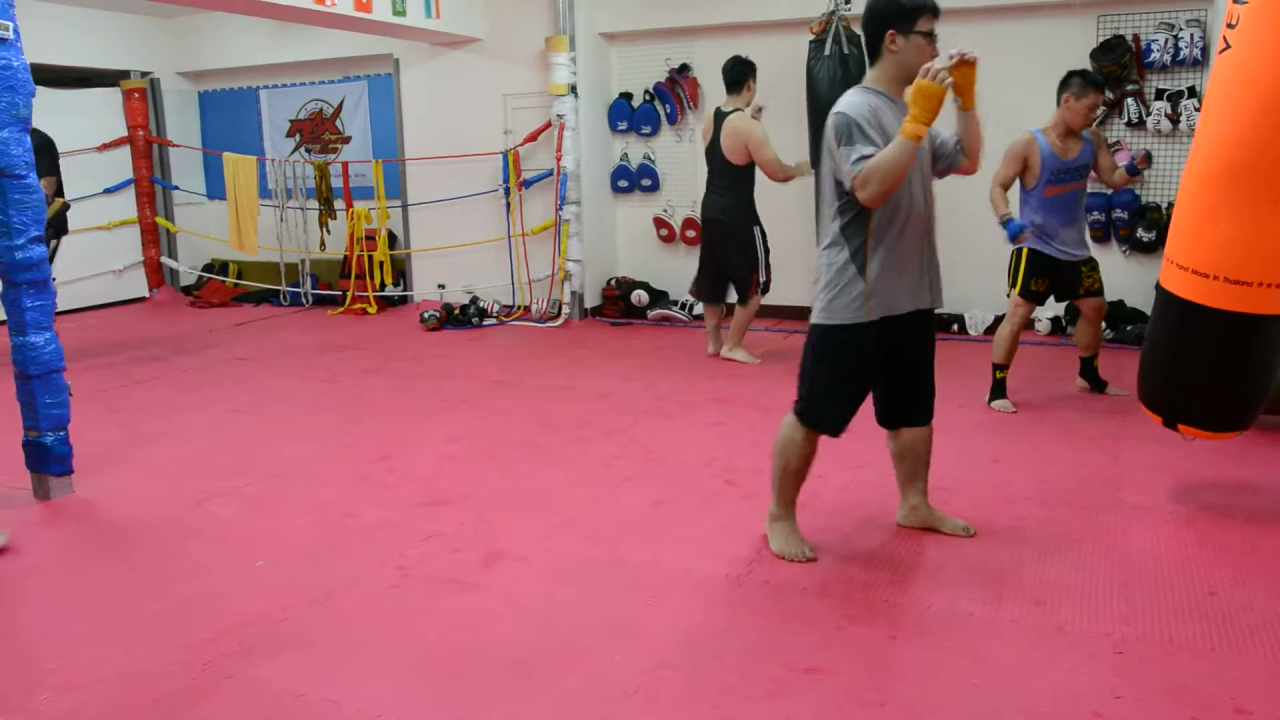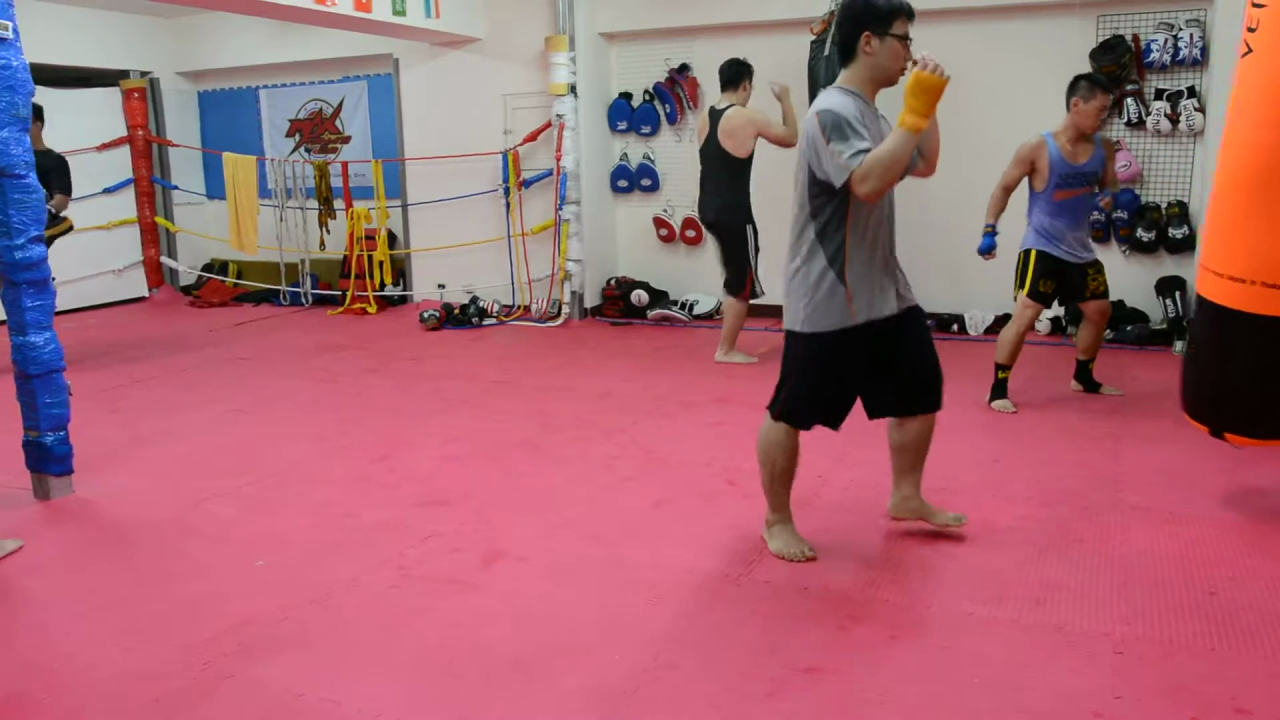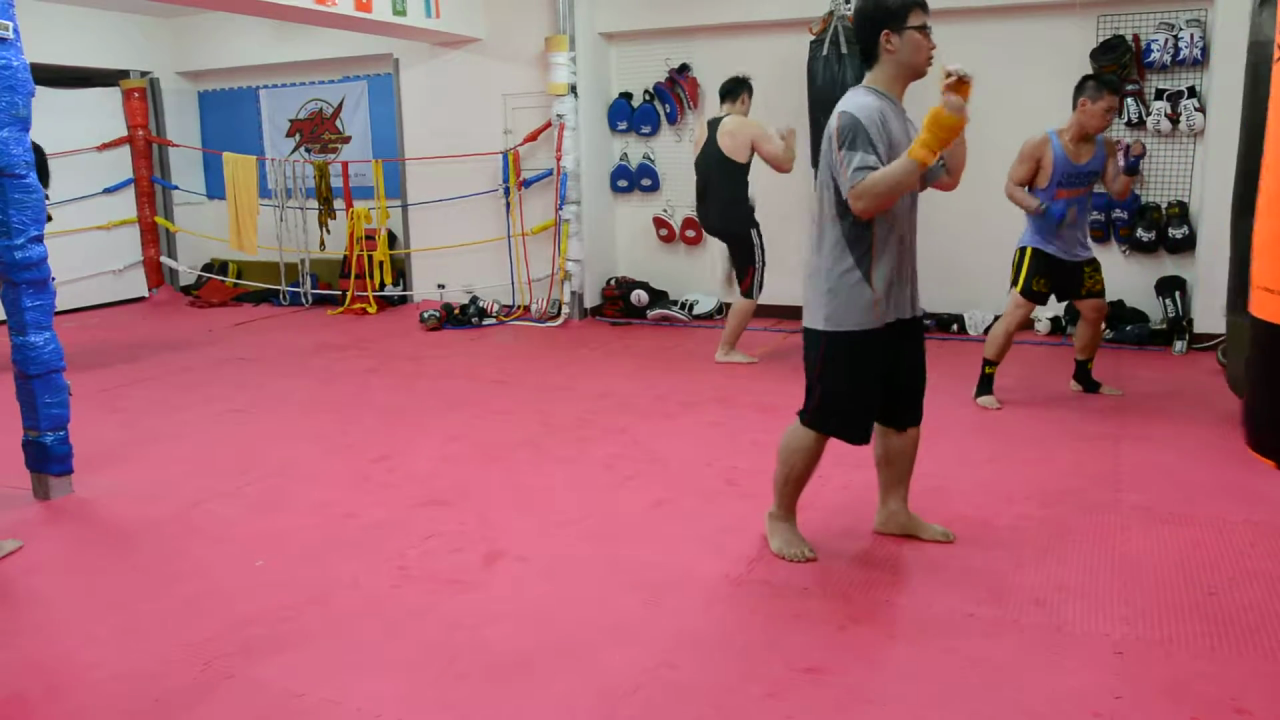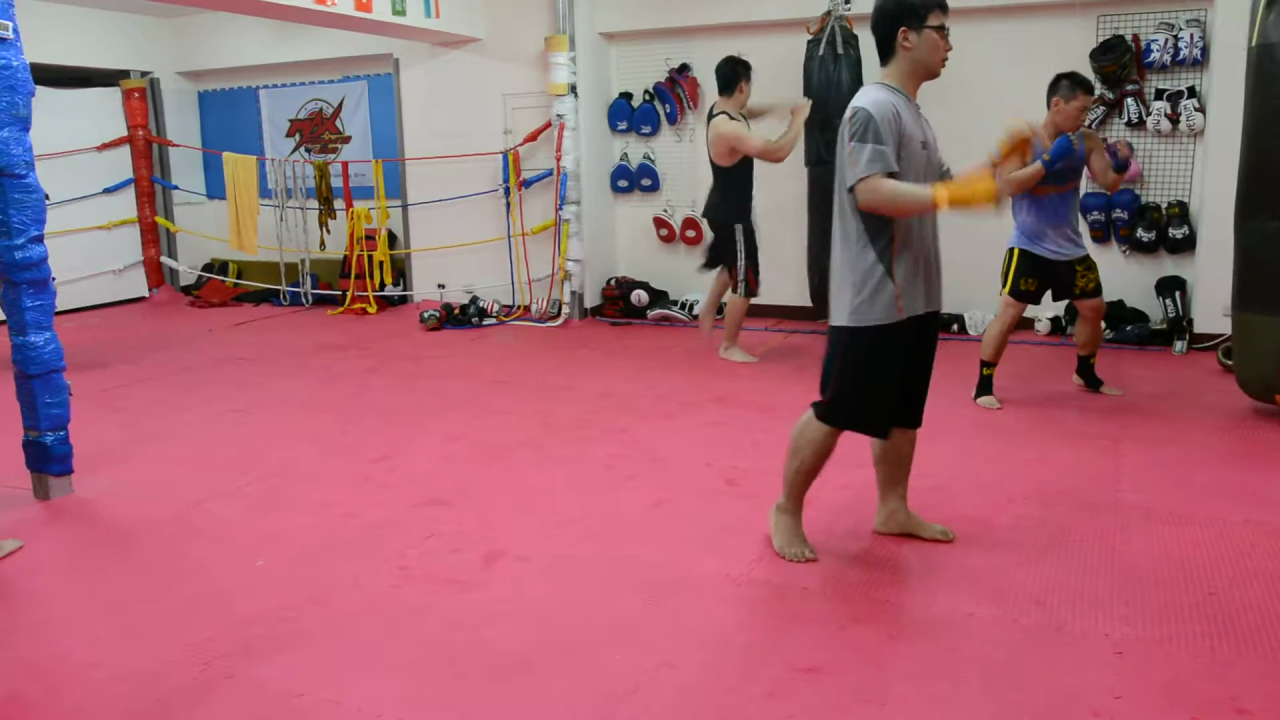
dt=0.3s
person 1, frame 1
left shoulder: (911, 112)
right shoulder: (853, 112)
left elbow: (966, 161)
right elbow: (871, 189)
left wrist: (965, 96)
right wrist: (919, 120)
left hip: (909, 295)
right hip: (853, 300)
left knee: (913, 409)
right knee: (814, 413)
left ankle: (915, 504)
right ankle: (780, 518)
person 1, frame 2
left shoulder: (871, 114)
right shoulder: (832, 112)
left elbow: (923, 165)
right elbow: (868, 183)
left wrist: (929, 107)
right wrist: (915, 113)
left hip: (884, 292)
right hip: (827, 301)
left knee: (920, 393)
right knee: (791, 411)
left ankle: (907, 498)
right ankle: (778, 520)
person 1, frame 3
left shoulder: (898, 115)
right shoulder: (857, 115)
left elbow: (947, 178)
right elbow: (864, 199)
left wrist: (955, 120)
right wrist: (926, 142)
left hip: (897, 301)
right hip: (848, 304)
left knee: (904, 412)
right knee: (821, 417)
left ankle: (894, 511)
right ankle: (781, 517)
person 1, frame 4
left shoulder: (911, 112)
right shoulder: (872, 109)
left elbow: (938, 187)
right elbow: (871, 194)
left wrist: (994, 167)
right wrist: (955, 194)
left hip: (915, 296)
right hip: (872, 298)
left knee: (902, 412)
right knee: (839, 409)
left ankle: (893, 511)
right ankle: (787, 509)
person 2, frame 1
left shoulder: (1093, 141)
right shoulder: (1028, 145)
left elbow: (1112, 179)
right elbow: (997, 187)
left wrist: (1134, 168)
right wrist: (1008, 220)
left hip: (1076, 248)
right hip: (1036, 247)
left knee: (1095, 308)
right knee: (1018, 314)
left ankle: (1089, 375)
right ankle: (997, 389)
person 2, frame 2
left shoulder: (1104, 148)
right shoulder: (1036, 148)
left elbow: (1109, 188)
right elbow: (1004, 188)
left wrist: (1108, 199)
right wrist: (990, 231)
left hip: (1080, 251)
right hip: (1041, 248)
left knee: (1099, 311)
right knee: (1024, 317)
left ankle: (1083, 377)
right ankle: (998, 390)
person 2, frame 3
left shoulder: (1105, 148)
right shoulder: (1040, 145)
left elbow: (1118, 193)
right elbow: (1013, 187)
left wrist: (1132, 167)
right wrist: (1044, 211)
left hip: (1077, 249)
right hip: (1039, 246)
left knee: (1095, 311)
right knee: (1017, 313)
left ankle: (1083, 377)
right ankle: (984, 385)
person 2, frame 4
left shoulder: (1087, 141)
left elbow: (1108, 182)
right elbow: (1008, 184)
left wrist: (1121, 165)
right wrist: (1049, 160)
left hip: (1070, 248)
right hip: (1029, 246)
left knee: (1094, 309)
right knee: (1008, 314)
left ankle: (1086, 374)
right ankle: (984, 387)
person 3, frame 1
left shoulder: (711, 120)
right shoulder: (749, 128)
right elbow: (776, 173)
right wrist: (799, 169)
left hip: (711, 211)
right hip: (738, 216)
left knee: (712, 280)
right knee: (756, 284)
left ankle: (714, 342)
right ankle: (732, 346)
person 3, frame 2
left shoulder: (704, 119)
right shoulder: (749, 118)
right elbow: (790, 138)
right wrist: (785, 100)
left hip: (708, 209)
right hip: (733, 214)
left knee: (735, 273)
right knee: (744, 285)
right ankle: (726, 350)
person 3, frame 3
left shoulder: (701, 130)
right shoulder: (747, 126)
right elbow: (785, 165)
right wrist: (790, 141)
left hip: (707, 218)
right hip: (735, 218)
right knee: (750, 287)
left ankle: (732, 271)
right ankle: (726, 350)
person 3, frame 4
left shoulder: (720, 109)
right shoulder: (728, 129)
left elbow: (750, 112)
right elbow: (776, 153)
left wrist: (775, 109)
right wrist: (798, 118)
left hip: (725, 206)
right hip: (729, 216)
left knee: (731, 265)
right knee: (744, 281)
left ankle: (708, 310)
right ankle: (729, 347)
